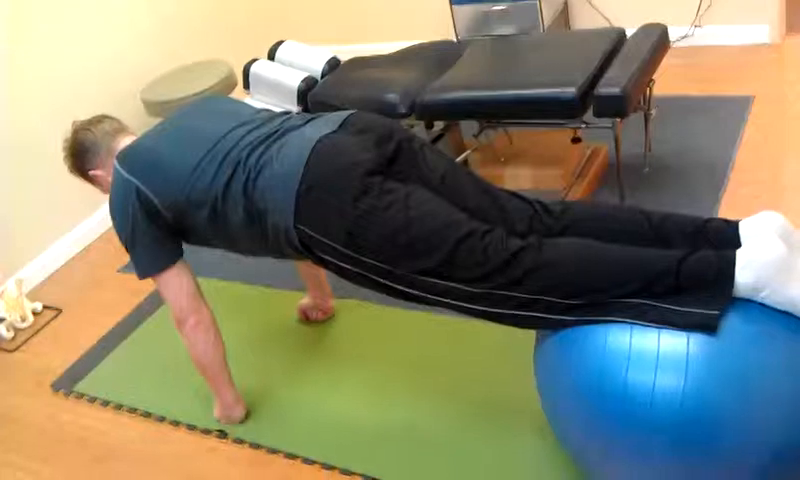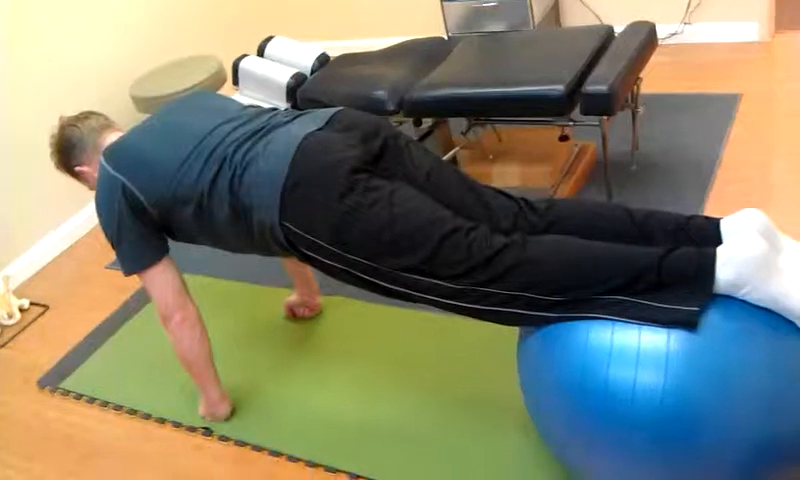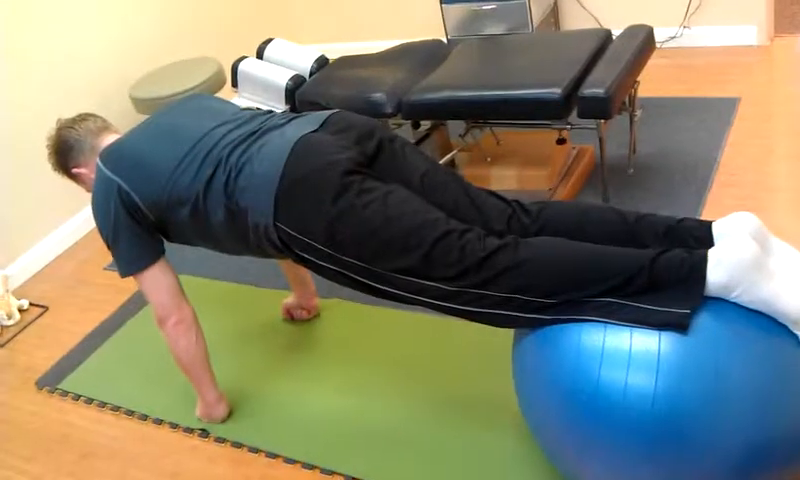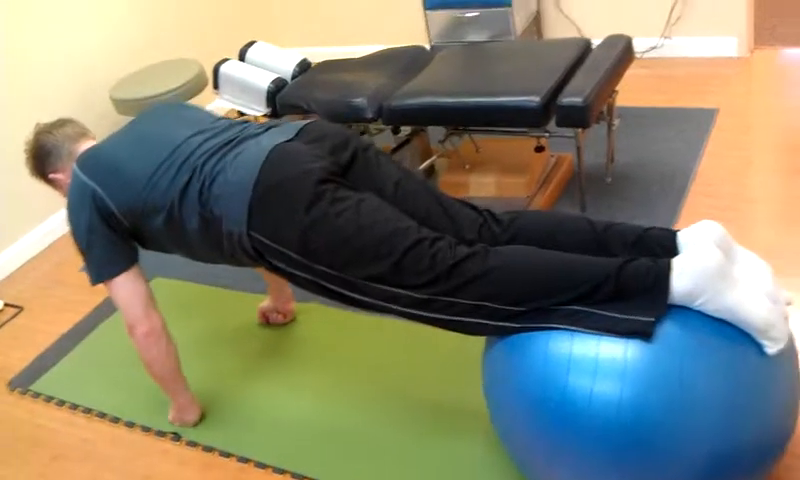
dt=0.3s
person 1, frame 1
left shoulder: (129, 195)
right shoulder: (199, 109)
left elbow: (191, 315)
left wrist: (227, 402)
right wrist: (319, 294)
left hip: (332, 199)
right hip: (359, 130)
left knee: (509, 273)
right knee: (532, 225)
left ankle: (734, 274)
right ankle: (738, 237)
person 1, frame 2
left shoulder: (115, 191)
right shoulder: (188, 104)
left elbow: (176, 313)
left wrist: (213, 400)
right wrist: (305, 290)
left hip: (318, 197)
right hip: (344, 130)
left knee: (493, 270)
right knee: (519, 223)
left ankle: (717, 269)
right ankle: (719, 234)
person 1, frame 3
left shoulder: (111, 193)
right shoulder: (181, 107)
left elbow: (173, 313)
left wrist: (211, 401)
right wrist: (302, 292)
left hip: (312, 196)
right hip: (340, 130)
left knee: (486, 274)
right knee: (510, 224)
left ankle: (708, 274)
right ankle: (714, 236)
person 1, frame 4
left shoulder: (86, 198)
right shoulder: (156, 115)
left elbow: (143, 322)
left wrist: (183, 406)
right wrist: (280, 297)
left hip: (288, 208)
right hip: (314, 141)
left knee: (455, 281)
right knee: (483, 235)
left ankle: (675, 280)
right ankle: (677, 246)
